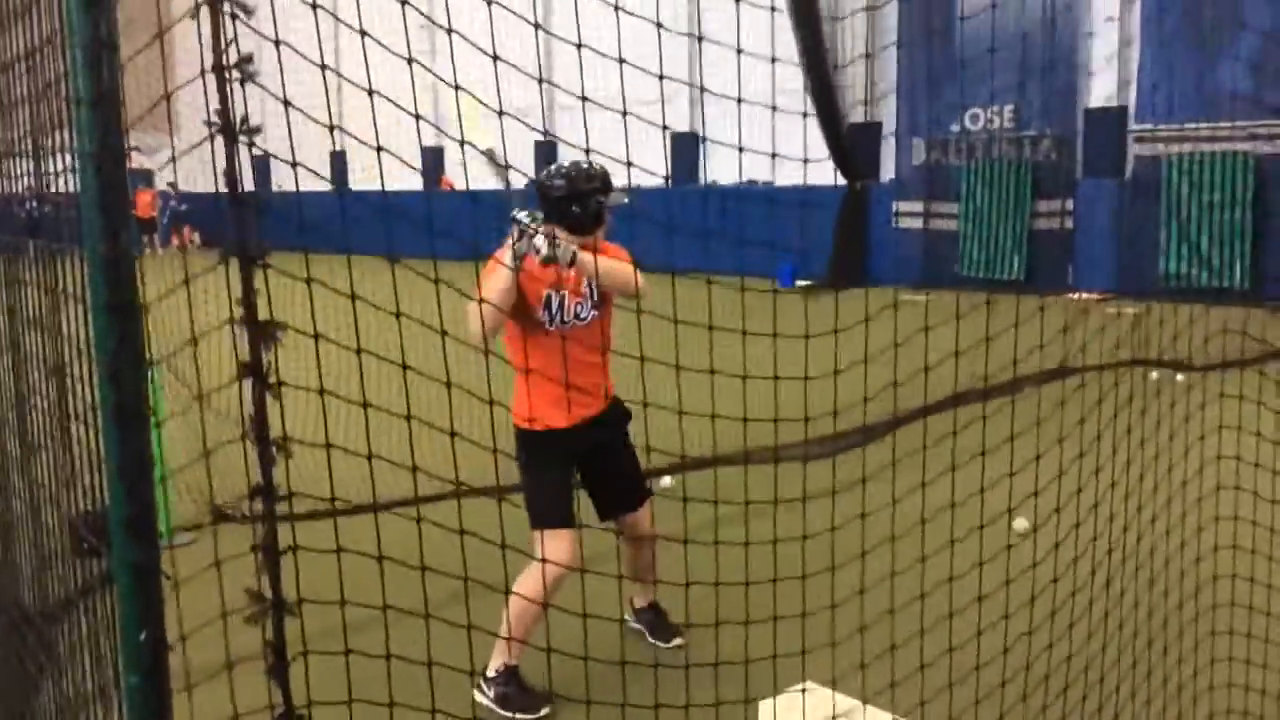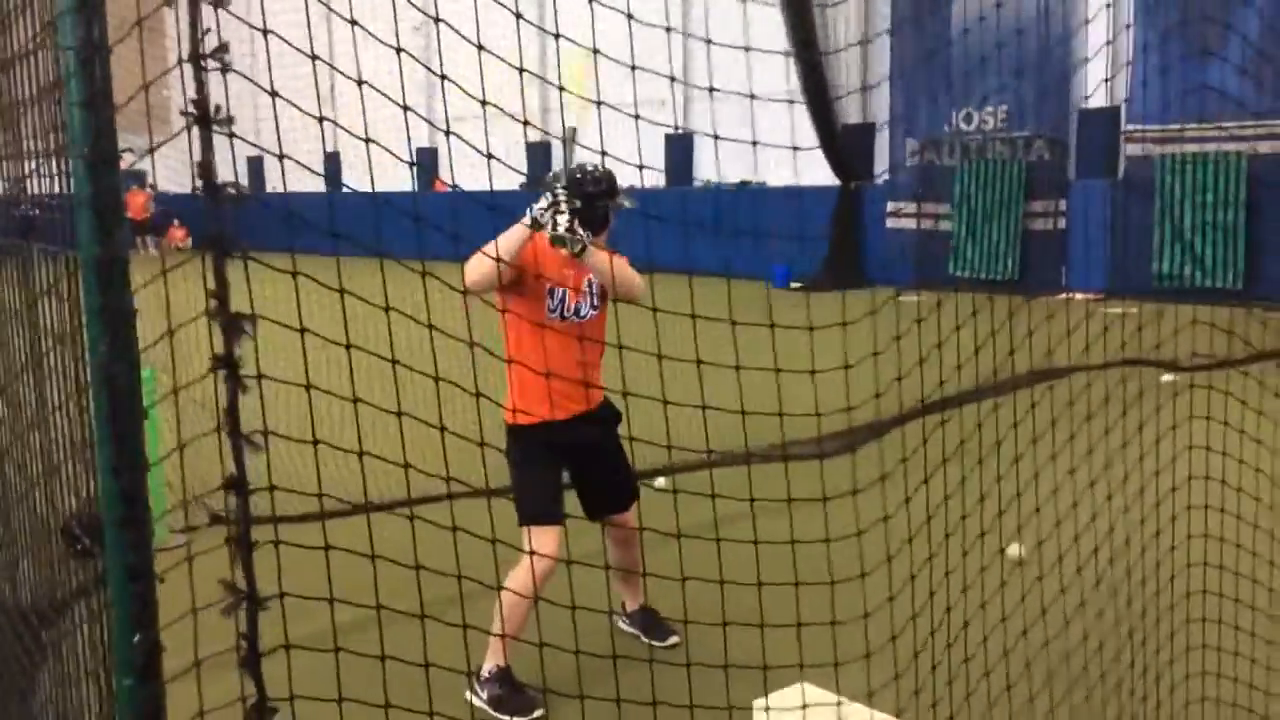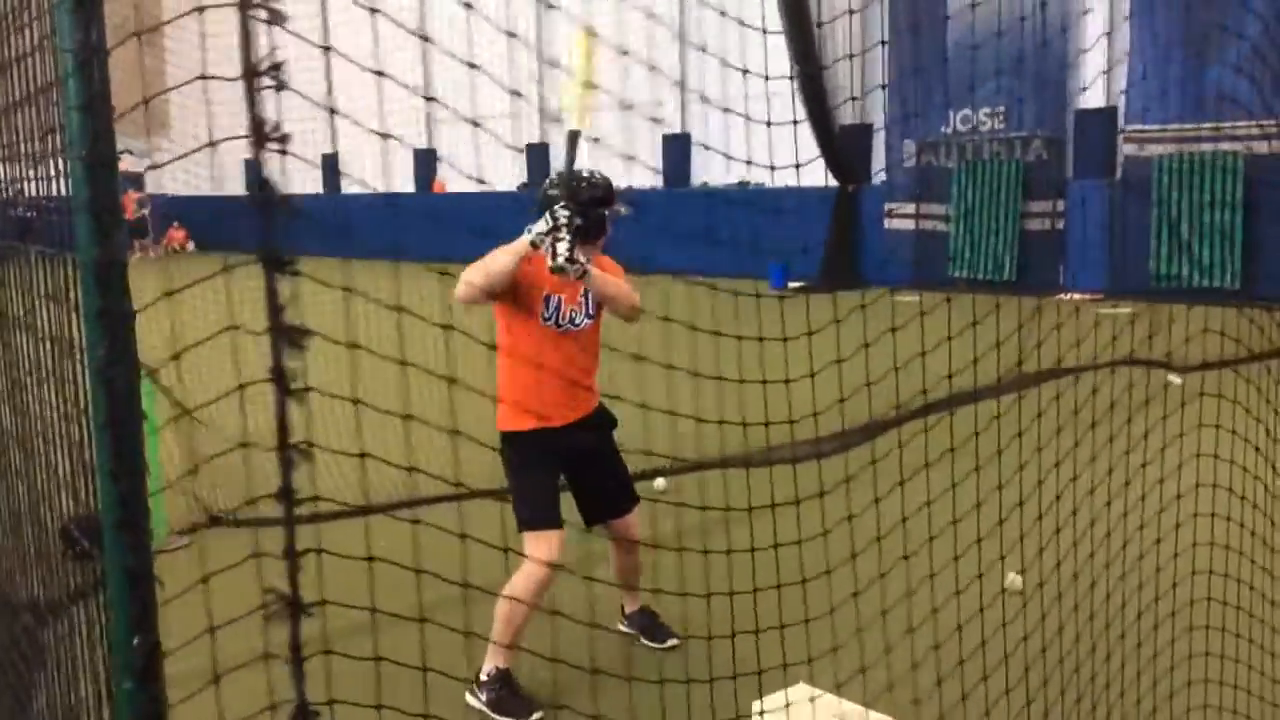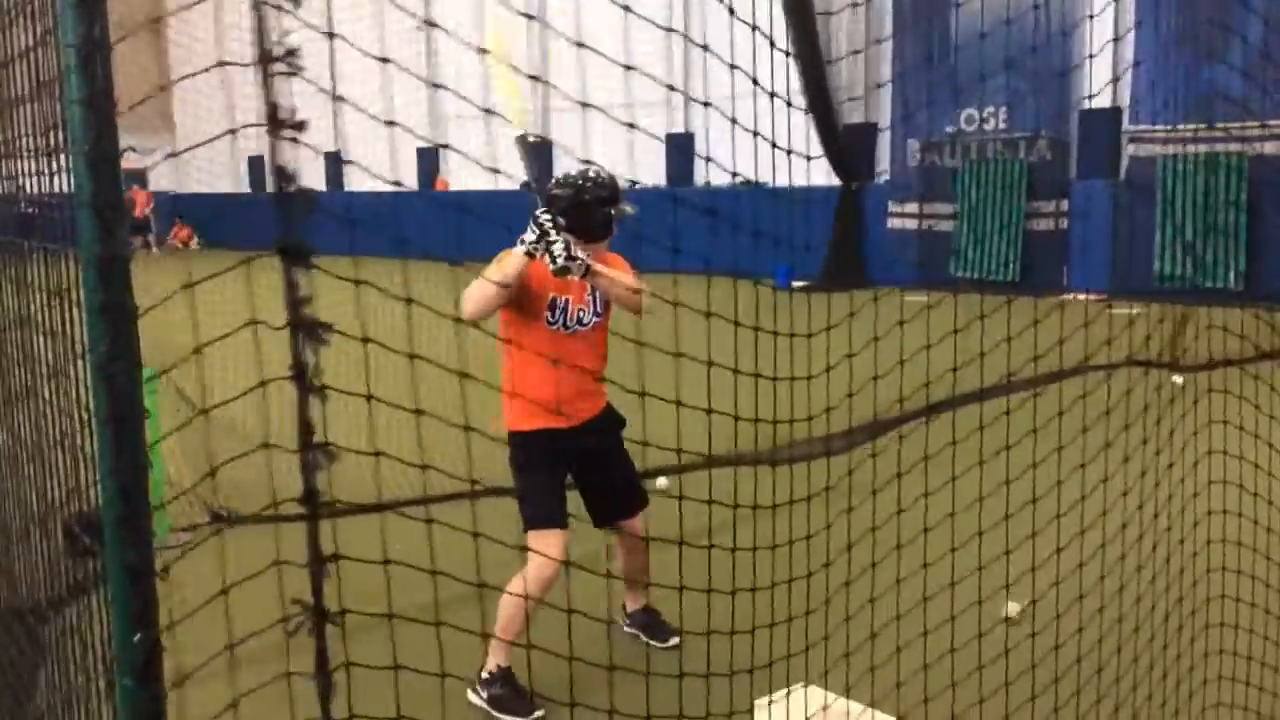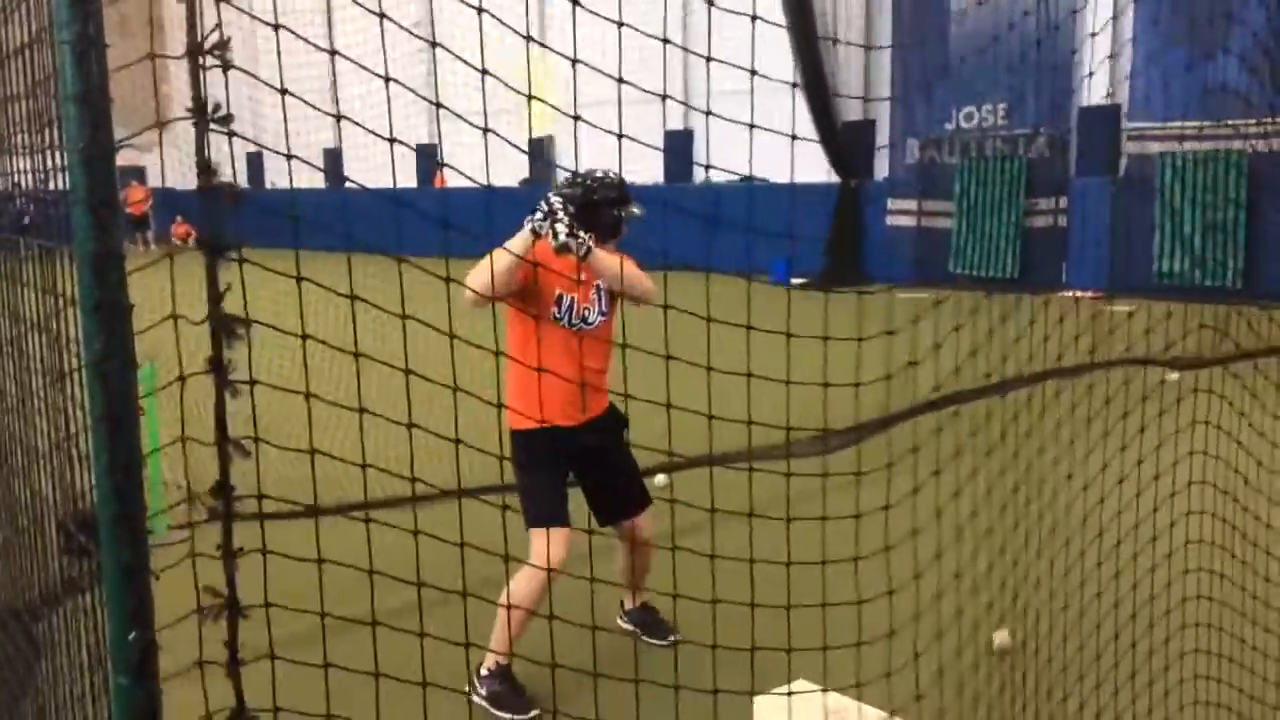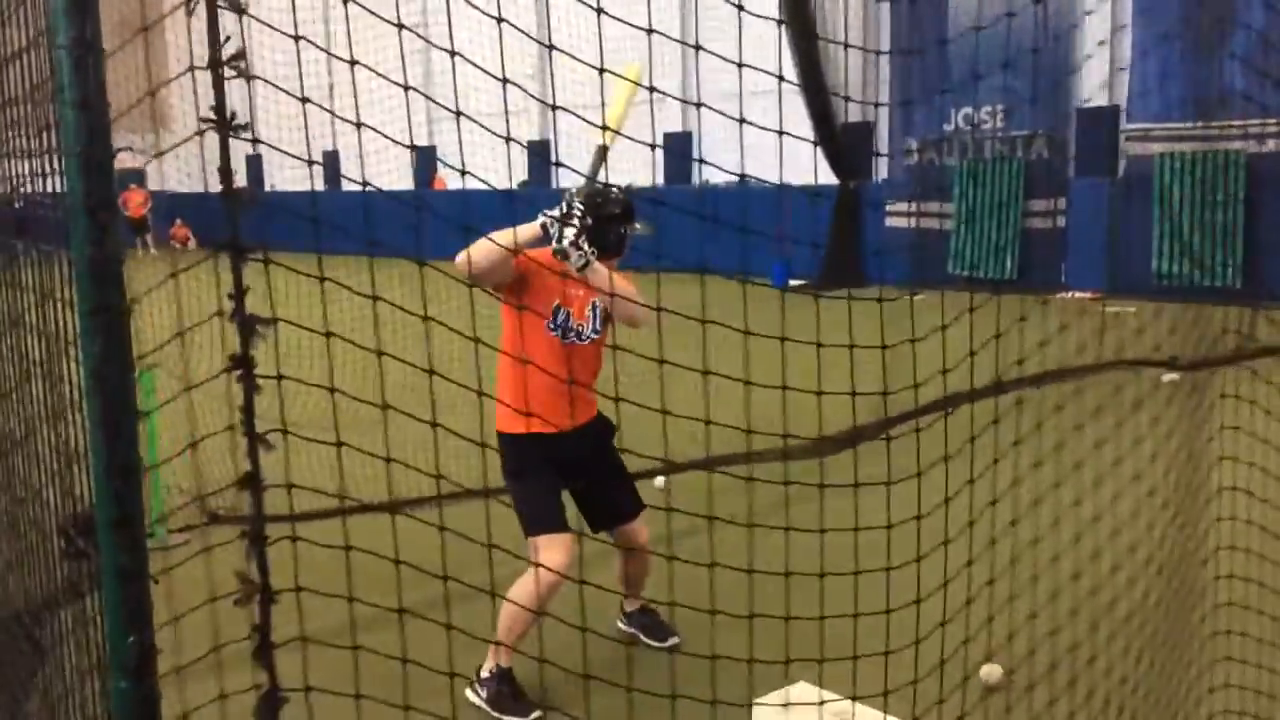
dt=0.3s
person 1, frame 1
left shoulder: (606, 254)
right shoulder: (513, 257)
left elbow: (634, 286)
right elbow: (481, 331)
left wrist: (564, 254)
right wrist: (516, 255)
left hip: (601, 414)
right hip: (542, 428)
left knee: (639, 524)
right knee: (557, 558)
left ankle: (643, 606)
right ankle: (497, 674)
person 1, frame 2
left shoulder: (603, 258)
right shoulder: (524, 253)
left elbow: (635, 290)
right elbow: (474, 280)
left wrist: (578, 246)
right wrist: (532, 221)
left hip: (590, 414)
right hip: (533, 424)
left knee: (627, 522)
right knee: (543, 553)
left ankle: (633, 609)
right ankle: (489, 675)
person 1, frame 3
left shoulder: (601, 267)
right shoulder: (521, 263)
left elbow: (632, 309)
right elbow: (466, 291)
left wrist: (577, 267)
right wrist: (531, 239)
left hip: (585, 419)
right hip: (528, 430)
left knee: (627, 528)
right knee: (544, 557)
left ankle: (633, 611)
person 1, frame 4
left shoulder: (606, 262)
right shoulder: (523, 265)
left elbow: (640, 300)
right elbow: (472, 311)
left wrist: (582, 266)
right wrist: (526, 249)
left hip: (594, 420)
right hip: (536, 431)
left knee: (637, 530)
right knee: (548, 557)
left ankle: (635, 610)
person 1, frame 5
left shoulder: (610, 261)
right shoulder: (529, 259)
left elbow: (646, 291)
right elbow: (475, 292)
left wrist: (582, 249)
right wrist: (531, 231)
left hip: (597, 419)
right hip: (539, 429)
left knee: (639, 530)
right knee: (549, 556)
left ankle: (633, 608)
right ankle: (489, 673)
person 1, frame 6
left shoulder: (607, 277)
right shoulder: (528, 268)
left elbow: (639, 315)
right elbow: (467, 264)
left wrist: (581, 262)
right wrist: (541, 228)
left hip: (584, 428)
right hip: (526, 438)
left knee: (637, 539)
right knee: (553, 563)
left ankle: (633, 608)
right ankle: (490, 675)
